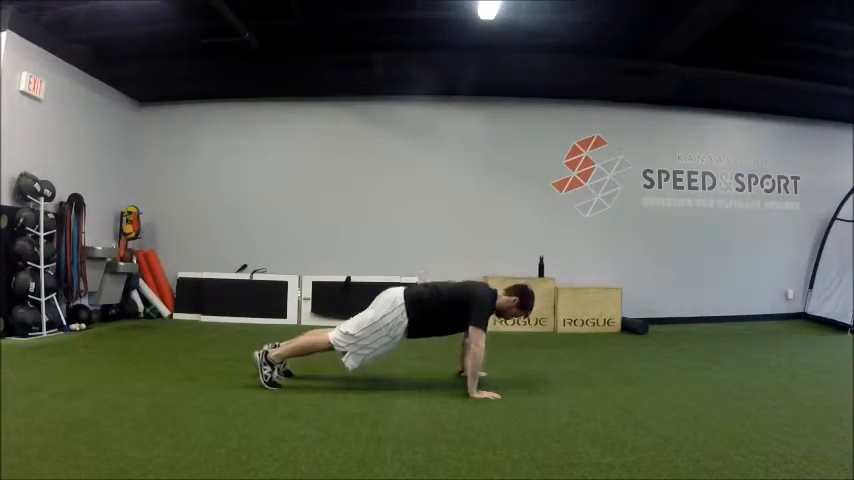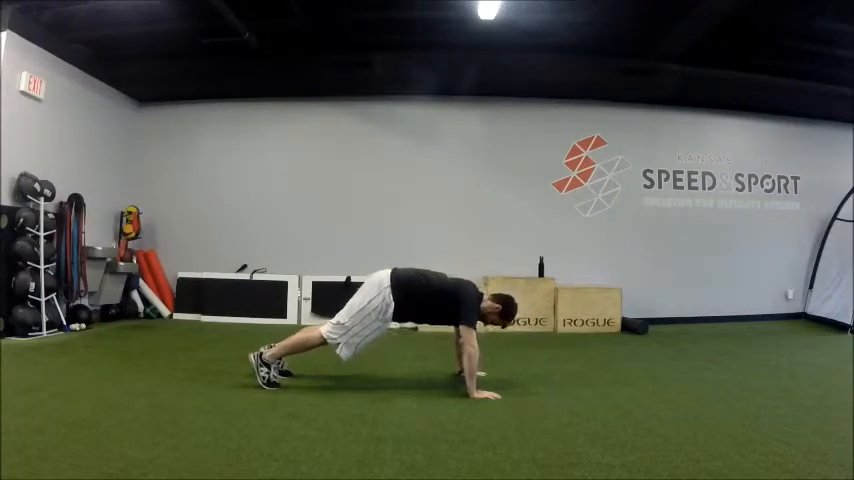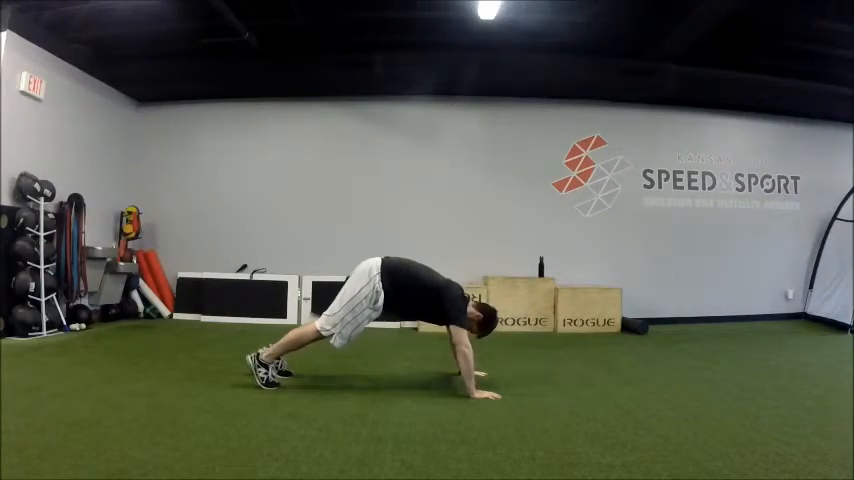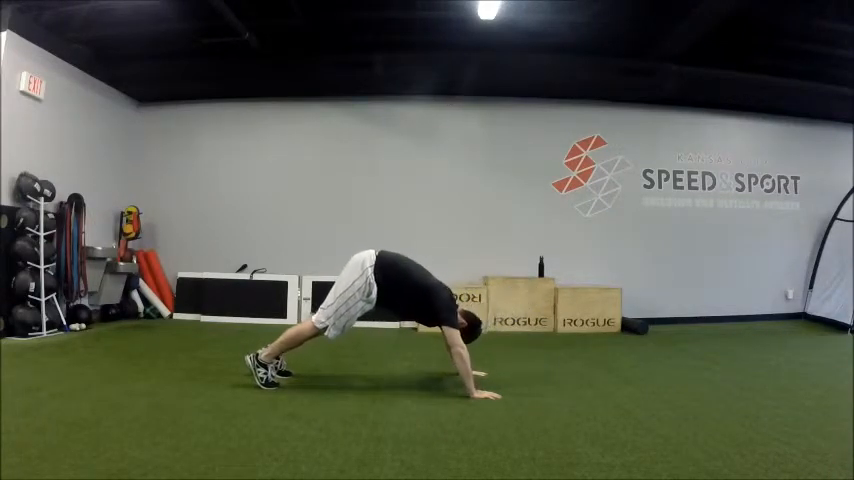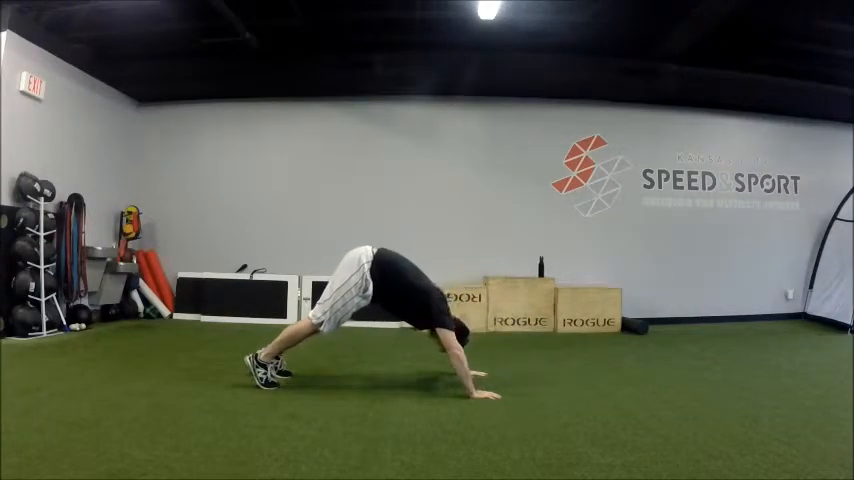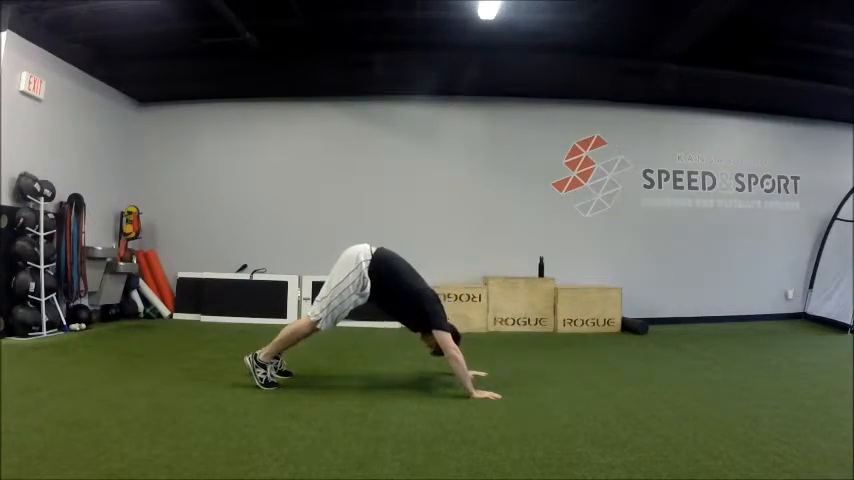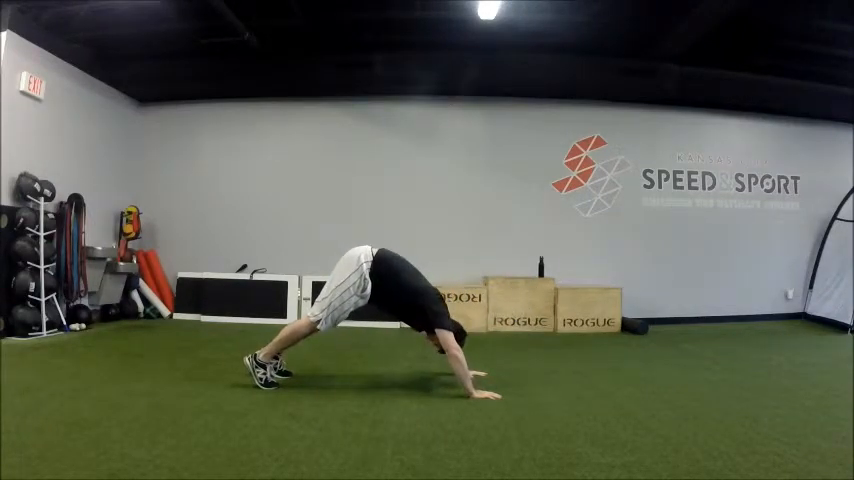
dt=0.4s
person 1, frame 1
left shoulder: (480, 295)
right shoulder: (484, 299)
left elbow: (467, 337)
right elbow: (477, 345)
left wrist: (465, 369)
right wrist: (474, 390)
left hip: (401, 305)
right hip: (400, 311)
left knee: (339, 336)
right knee: (338, 340)
left ankle: (277, 349)
right ankle: (273, 357)
person 1, frame 2
left shoulder: (465, 296)
right shoulder: (470, 299)
left elbow: (460, 339)
right elbow: (470, 345)
left wrist: (463, 369)
right wrist: (473, 390)
left hip: (388, 290)
right hip: (386, 294)
left knee: (331, 330)
right knee: (330, 334)
left ankle: (274, 352)
right ankle: (268, 358)
person 1, frame 3
left shoulder: (451, 299)
right shoulder: (455, 300)
left elbow: (455, 342)
right elbow: (462, 346)
left wrist: (464, 370)
right wrist: (473, 391)
left hip: (378, 279)
right hip: (376, 281)
left knee: (326, 326)
right knee: (326, 327)
left ankle: (273, 354)
right ankle: (264, 358)
person 1, frame 4
left shoulder: (441, 302)
right shoulder: (443, 303)
left elbow: (452, 346)
right elbow: (457, 347)
left wrist: (465, 370)
right wrist: (473, 391)
left hip: (372, 271)
right hip: (369, 272)
left knee: (322, 323)
right knee: (322, 322)
left ankle: (272, 356)
right ankle: (263, 359)
person 1, frame 5
left shoulder: (433, 305)
right shoulder: (436, 306)
left elbow: (451, 350)
right elbow: (454, 349)
left wrist: (464, 370)
right wrist: (473, 391)
left hip: (367, 266)
right hip: (365, 268)
left knee: (320, 321)
right knee: (319, 320)
left ankle: (272, 356)
right ankle: (263, 358)
person 1, frame 6
left shoulder: (427, 309)
right shoulder: (430, 310)
left elbow: (450, 352)
right elbow: (452, 351)
left wrist: (462, 371)
right wrist: (473, 391)
left hip: (364, 263)
right hip: (362, 266)
left knee: (319, 320)
right knee: (317, 319)
left ankle: (272, 357)
right ankle: (262, 359)
person 1, frame 7
left shoulder: (430, 306)
right shoulder: (434, 308)
left elbow: (451, 351)
right elbow: (453, 350)
left wrist: (462, 370)
right wrist: (472, 391)
left hip: (366, 264)
right hip: (364, 268)
left knee: (319, 320)
right knee: (317, 319)
left ankle: (272, 357)
right ankle: (261, 358)
